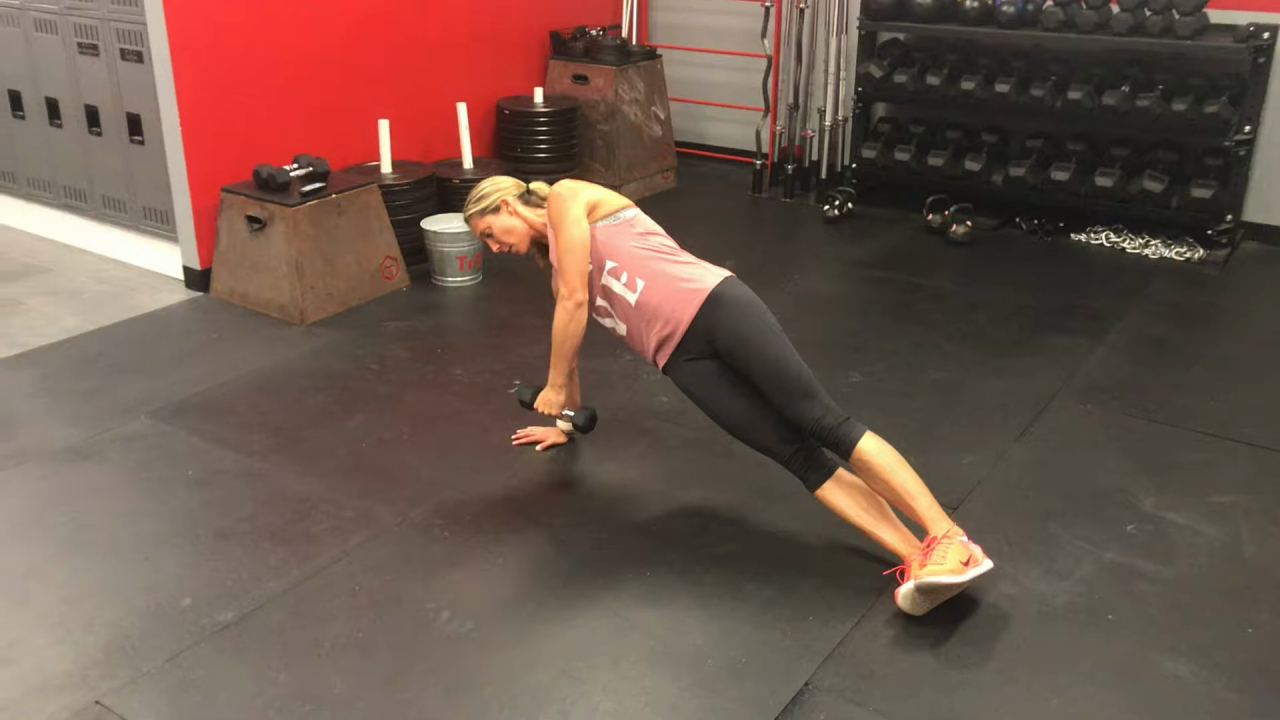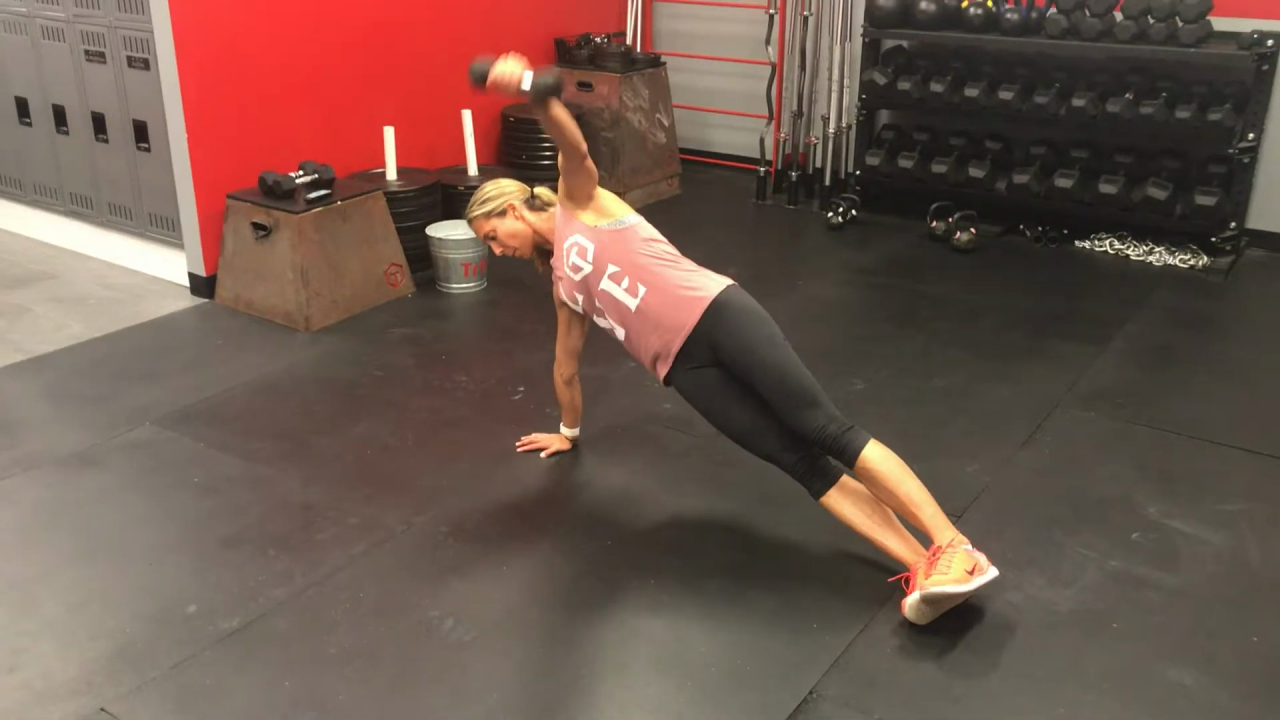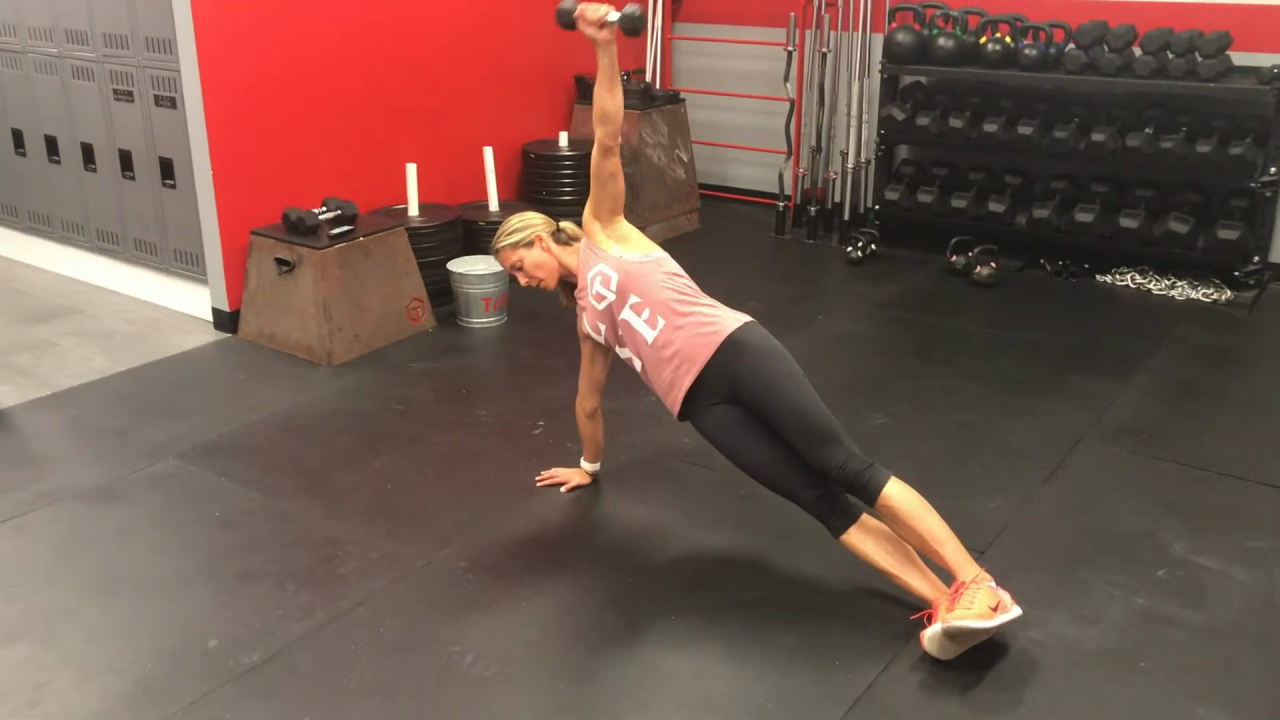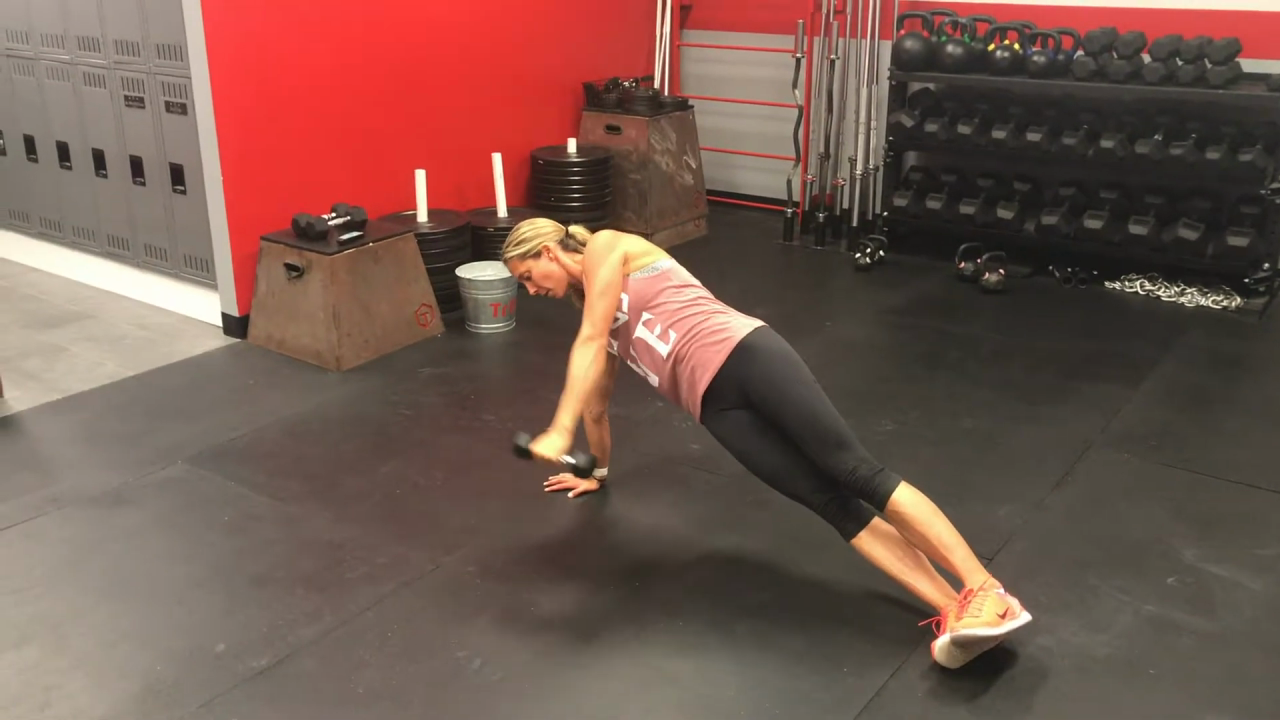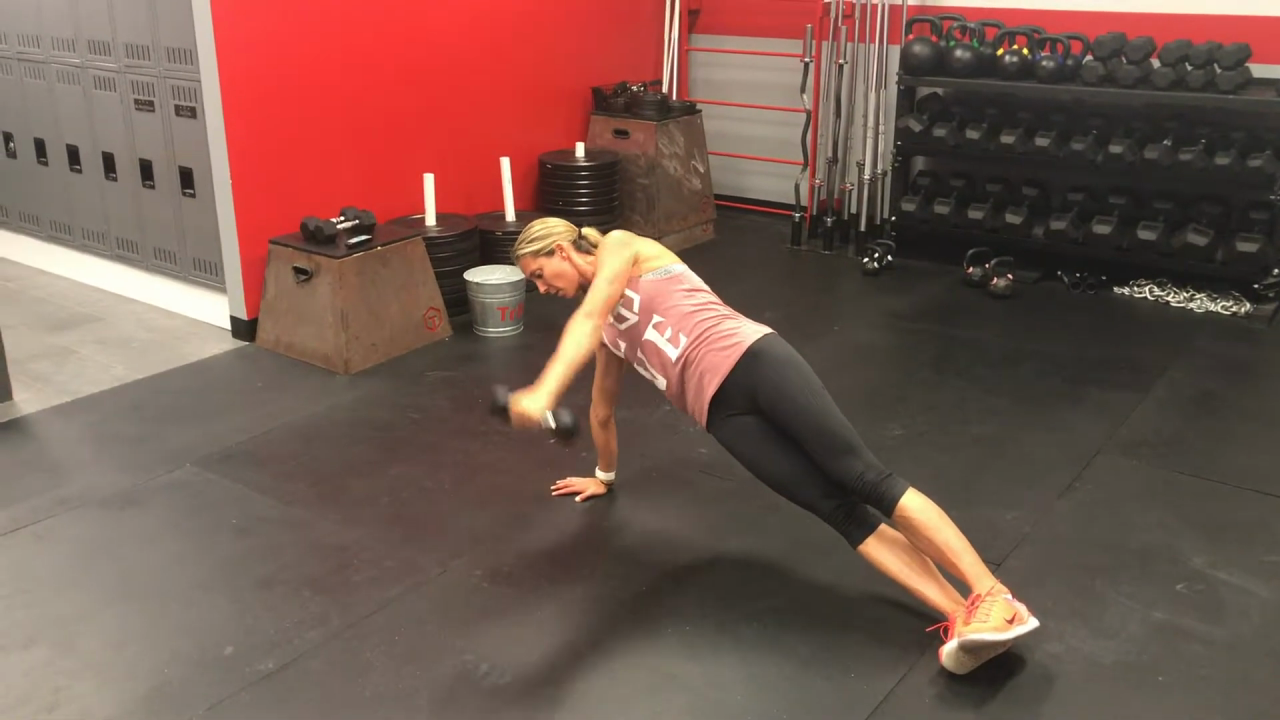
dt=1s
person 1, frame 1
left shoulder: (567, 198)
right shoulder: (558, 266)
left elbow: (574, 301)
right elbow: (568, 349)
left wrist: (553, 387)
right wrist: (566, 420)
left hip: (715, 304)
right hip: (682, 354)
left knee: (823, 422)
right knee: (798, 454)
left ankle: (948, 539)
right ankle: (915, 558)
person 1, frame 2
left shoulder: (579, 204)
right shoulder: (563, 283)
left elbow: (571, 142)
right elbow: (567, 366)
left wrist: (529, 93)
right wrist: (567, 432)
left hip: (715, 309)
right hip: (687, 364)
left knee: (828, 432)
right knee: (805, 464)
left ankle: (954, 548)
right ankle: (922, 568)
person 1, frame 3
left shoulder: (601, 232)
right shoulder: (586, 315)
left elbow: (607, 143)
right elbow: (589, 399)
right wrist: (589, 467)
left hip: (735, 349)
right hip: (702, 401)
left knee: (849, 470)
right knee: (820, 501)
left ankle: (976, 587)
right ankle: (943, 605)
person 1, frame 4
left shoulder: (608, 248)
right shoulder: (602, 324)
left elbow: (586, 343)
right elbow: (595, 401)
left wrist: (559, 432)
right wrist: (597, 470)
left hip: (745, 353)
right hip: (716, 401)
left knee: (858, 473)
right knee: (833, 503)
left ankle: (985, 591)
right ankle: (952, 610)
person 1, frame 5
left shoulder: (621, 248)
right shoulder: (605, 327)
left elbow: (587, 316)
right elbow: (601, 406)
left wrist: (542, 395)
right wrist: (604, 474)
left hip: (754, 359)
right hip: (722, 408)
left knee: (866, 479)
right knee: (840, 509)
left ankle: (992, 597)
right ankle: (958, 617)
